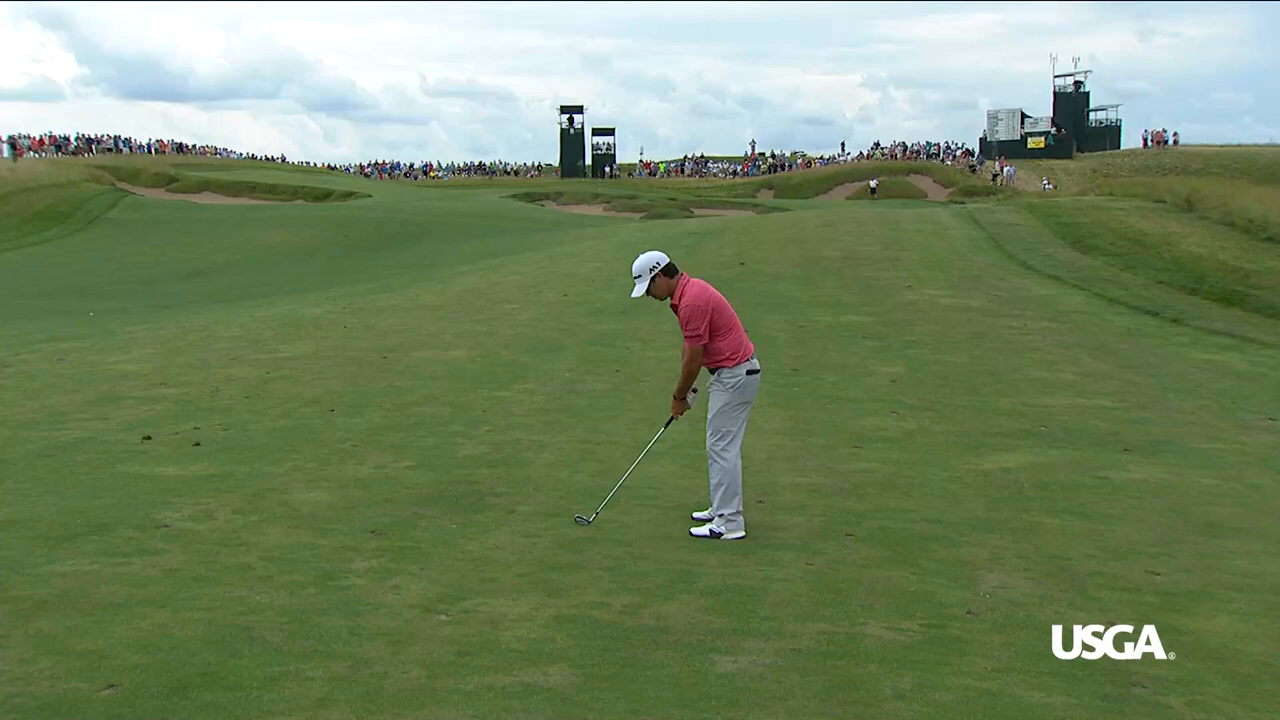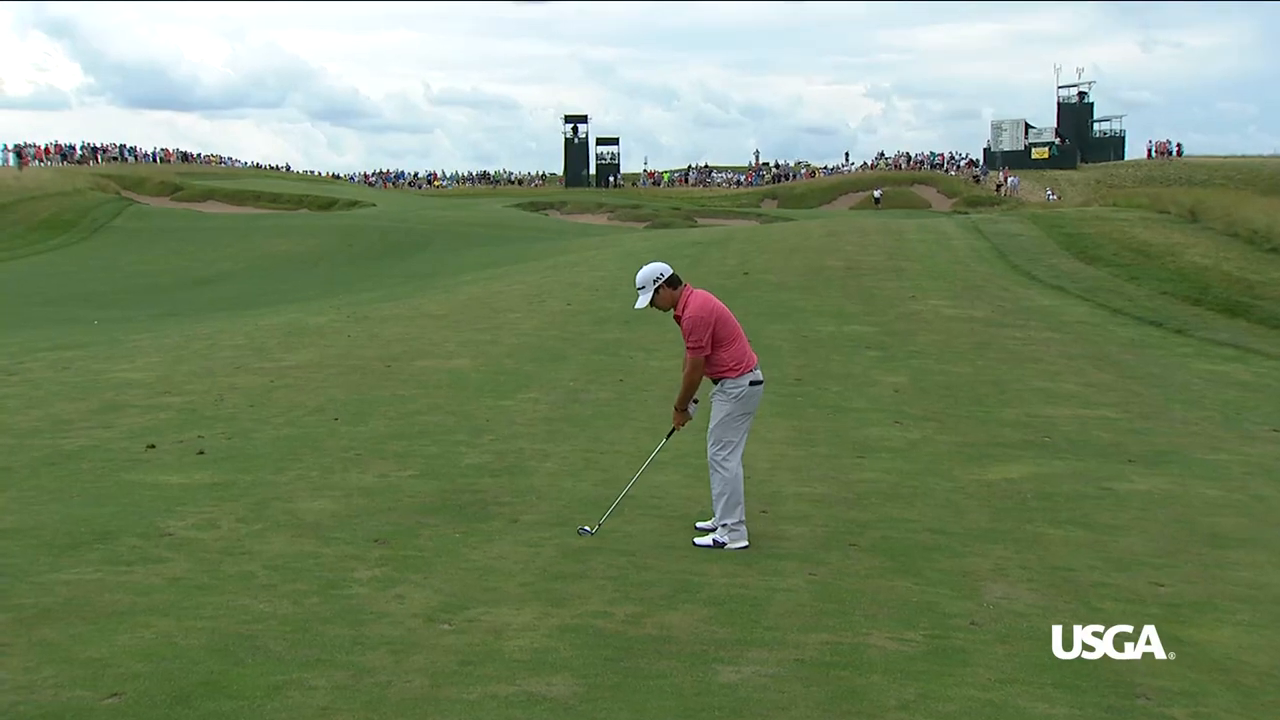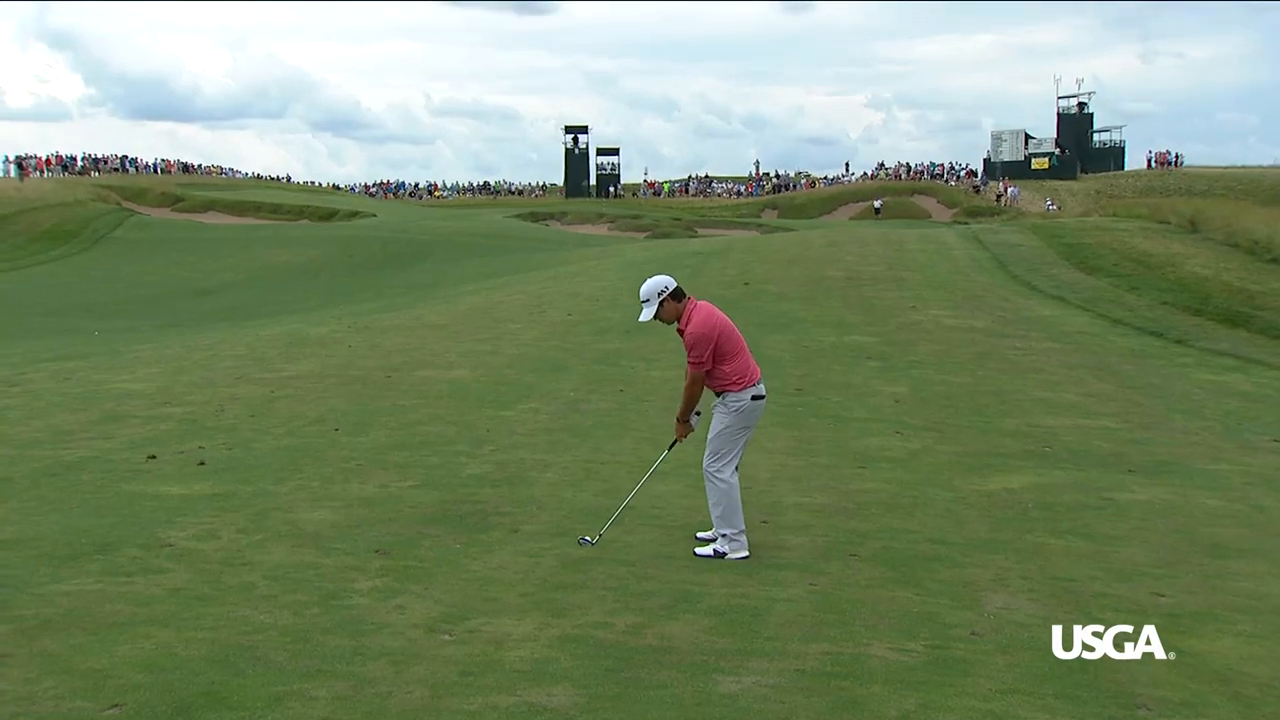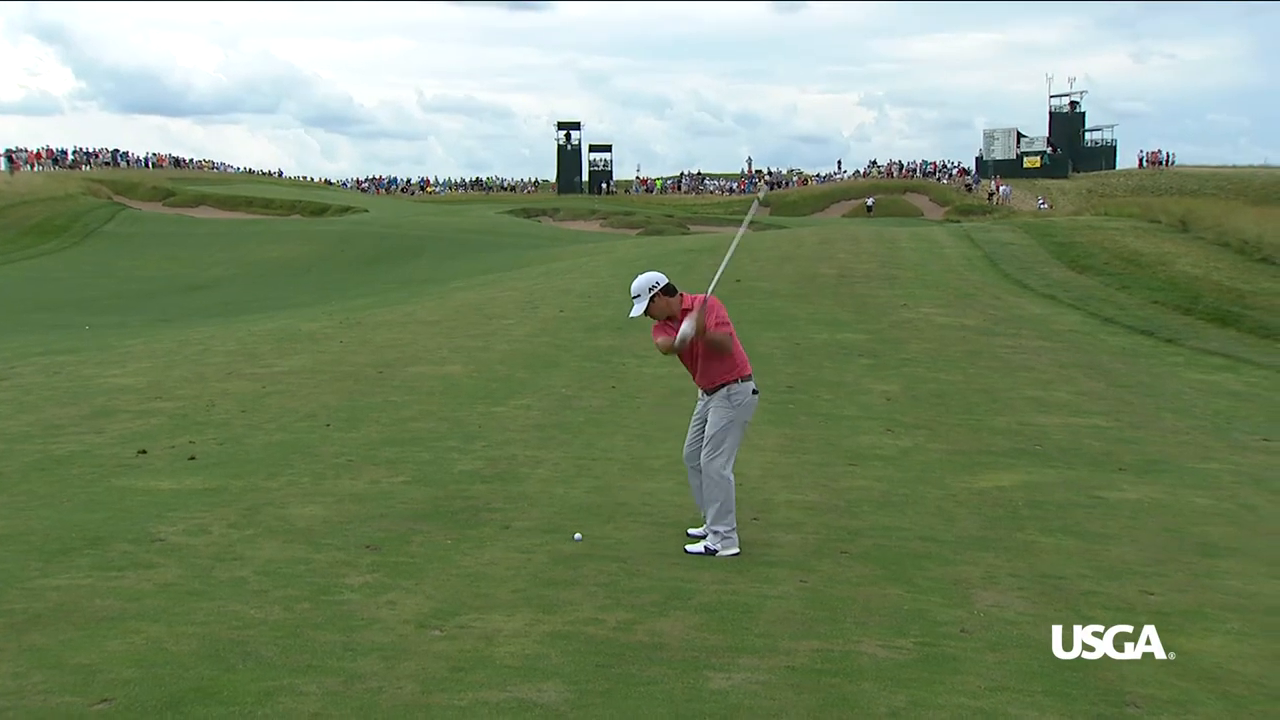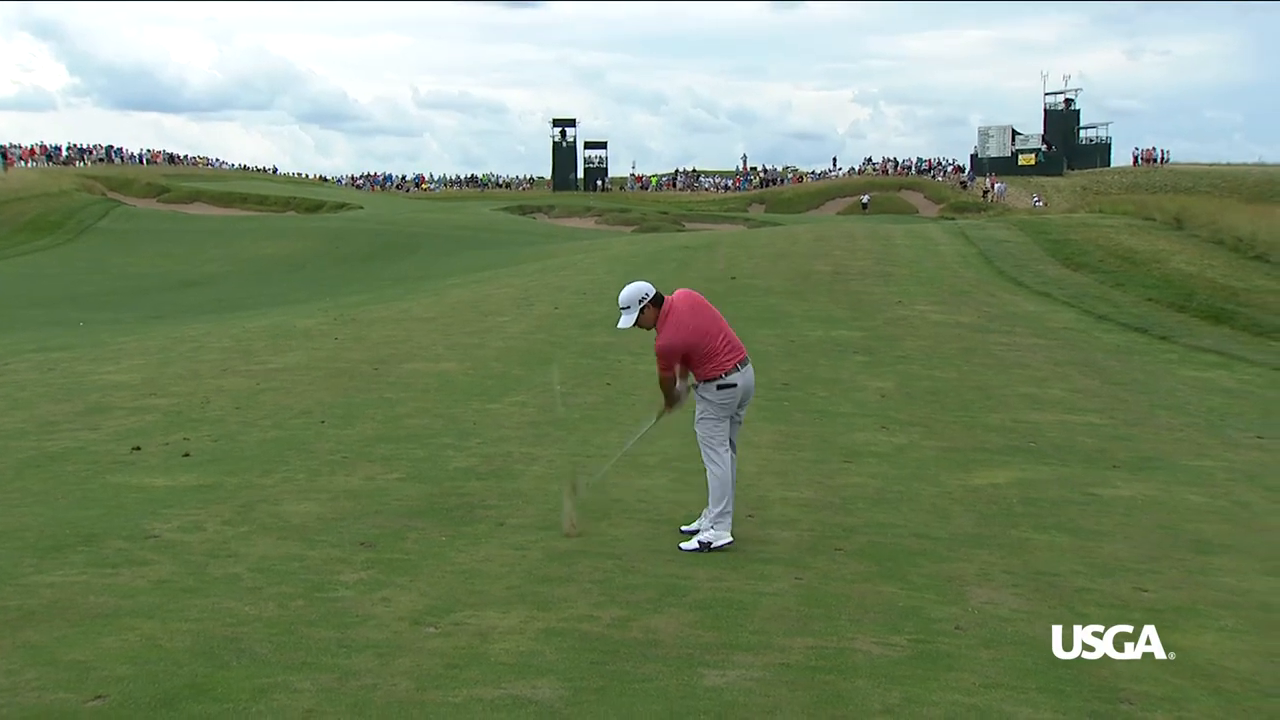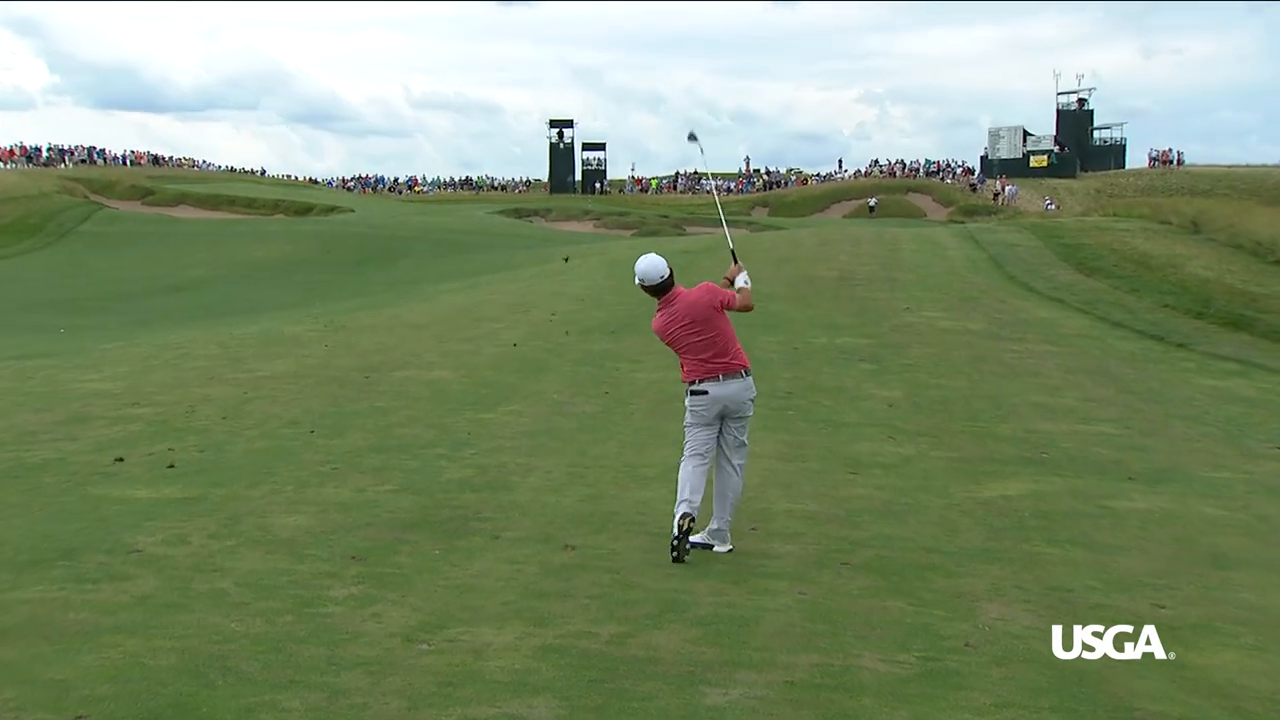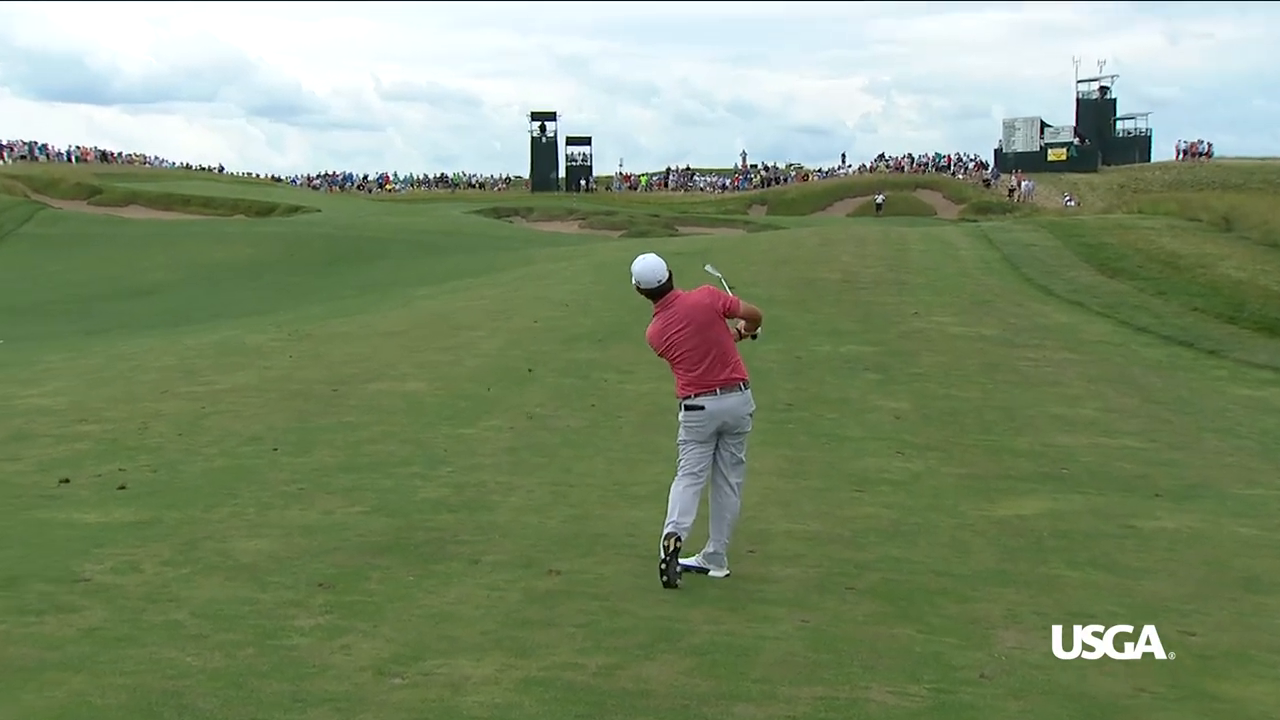
dt=0.5s
person 1, frame 1
left shoulder: (692, 301)
right shoulder: (689, 289)
left elbow: (694, 358)
right elbow: (689, 348)
left wrist: (679, 396)
right wrist: (682, 391)
left hip: (734, 374)
right hip: (733, 371)
left knee: (722, 446)
right knee: (719, 443)
left ankle: (729, 522)
right ankle: (723, 509)
person 1, frame 2
left shoulder: (695, 313)
right shoulder: (692, 300)
left elbow: (695, 369)
right elbow: (691, 358)
left wrist: (680, 408)
right wrist: (684, 402)
left hip: (738, 385)
right hip: (735, 381)
left knee: (723, 456)
right knee: (720, 452)
left ankle: (732, 532)
right ankle: (726, 518)
person 1, frame 3
left shoulder: (698, 329)
right shoulder: (697, 311)
left elbow: (695, 383)
right elbow: (691, 369)
left wrist: (681, 419)
right wrist: (685, 413)
left hip: (739, 398)
right hip: (740, 394)
left knee: (717, 467)
right knee: (721, 464)
left ankle: (733, 542)
right ankle: (725, 528)
person 1, frame 4
left shoulder: (706, 304)
right shoulder: (661, 326)
left elbow: (727, 346)
right elbow: (666, 347)
left wrist: (701, 329)
right wrist: (684, 334)
left hip: (733, 393)
right hip: (709, 395)
left knee: (714, 464)
right knee: (694, 458)
left ankle: (724, 540)
right ankle: (715, 525)
person 1, frame 5
left shoulder: (666, 341)
right shoulder: (684, 296)
left elbow: (666, 382)
left wrist: (671, 400)
right wrist: (682, 380)
left hip: (718, 387)
right hip: (742, 375)
left knee: (715, 454)
right knee: (724, 451)
left ankle: (718, 529)
right ankle: (715, 518)
person 1, frame 6
left shoulder: (659, 324)
right shoulder: (705, 293)
right elbow: (746, 304)
left wrist: (728, 280)
right wrist: (740, 281)
left hip: (703, 393)
right hip: (740, 385)
left knee: (695, 457)
right knee: (732, 462)
left ankle: (685, 513)
right ankle: (719, 534)
person 1, frame 7
left shoulder: (654, 333)
right shoulder: (706, 296)
right elbow: (755, 315)
left wrist: (730, 334)
right wrist: (745, 329)
left hip: (698, 408)
right hip: (737, 400)
left knee: (689, 476)
right knee: (728, 481)
left ankle: (673, 534)
right ankle: (715, 558)
